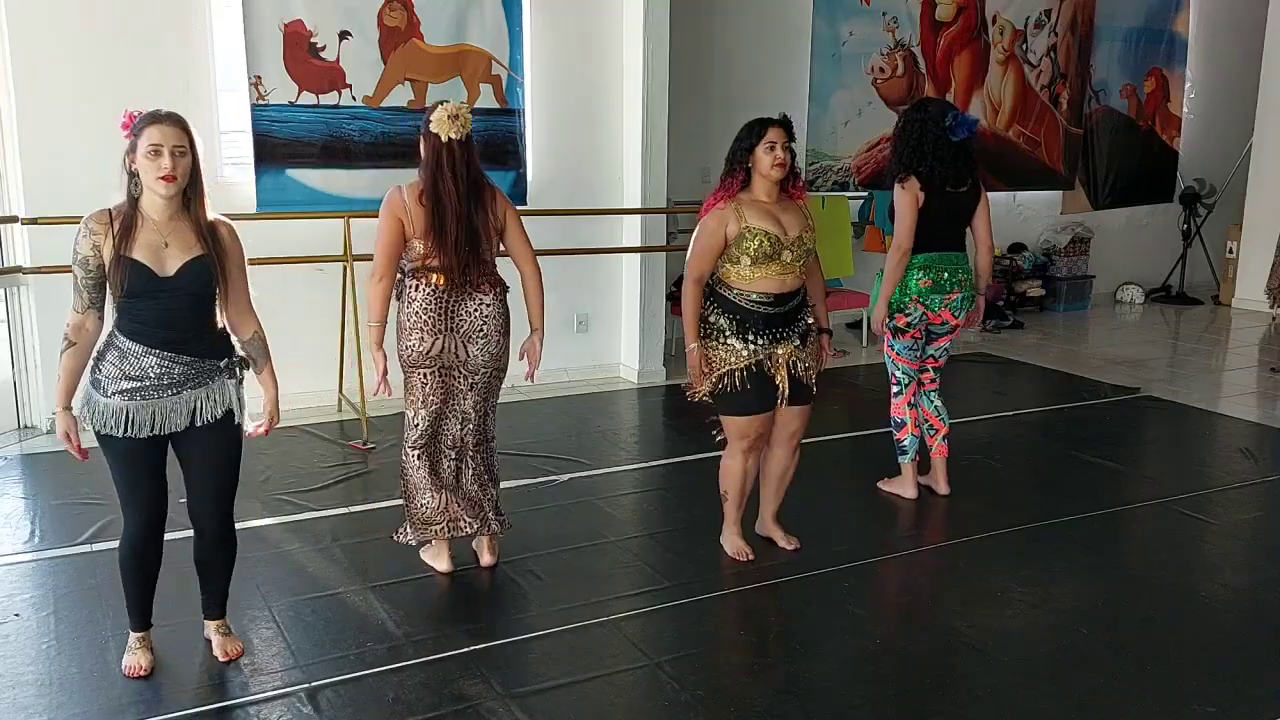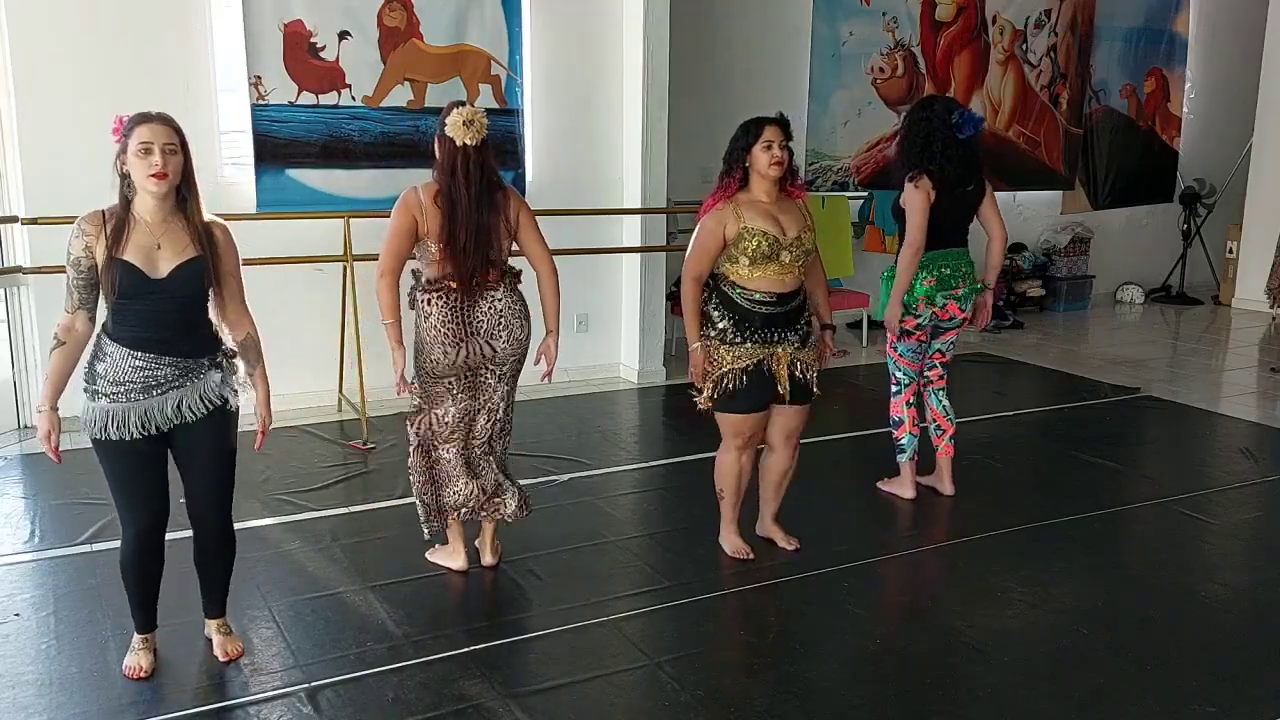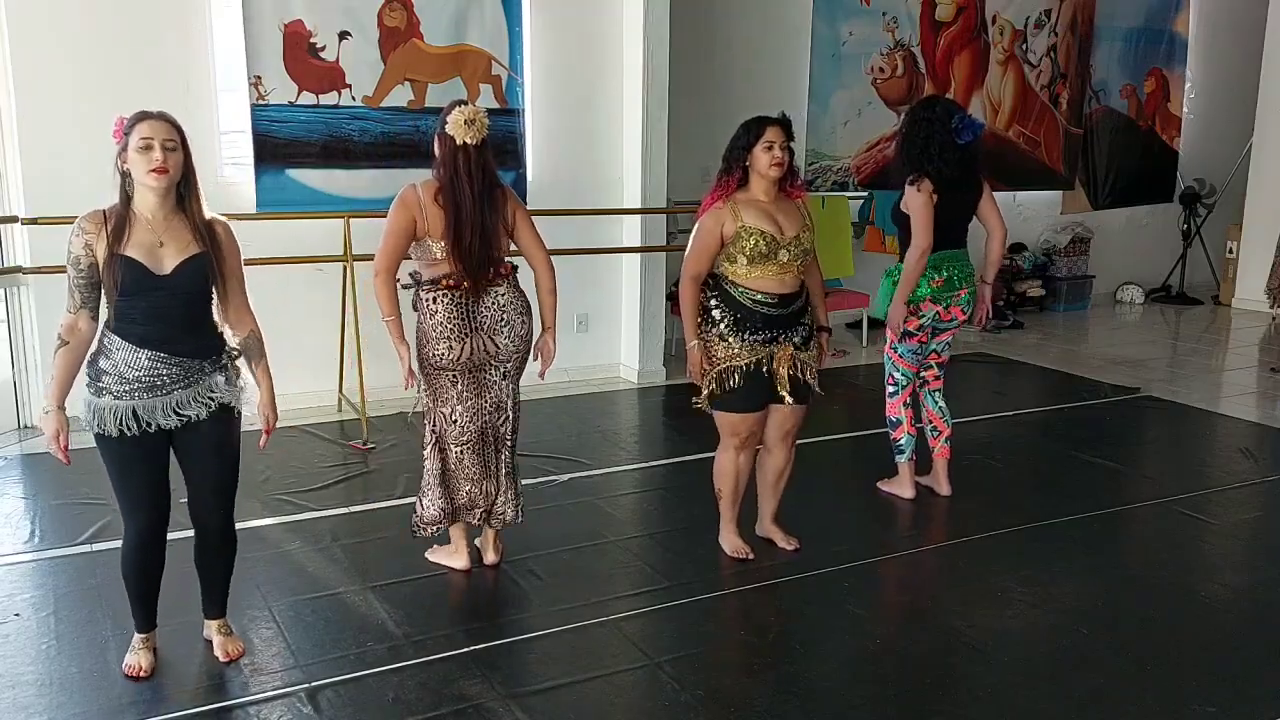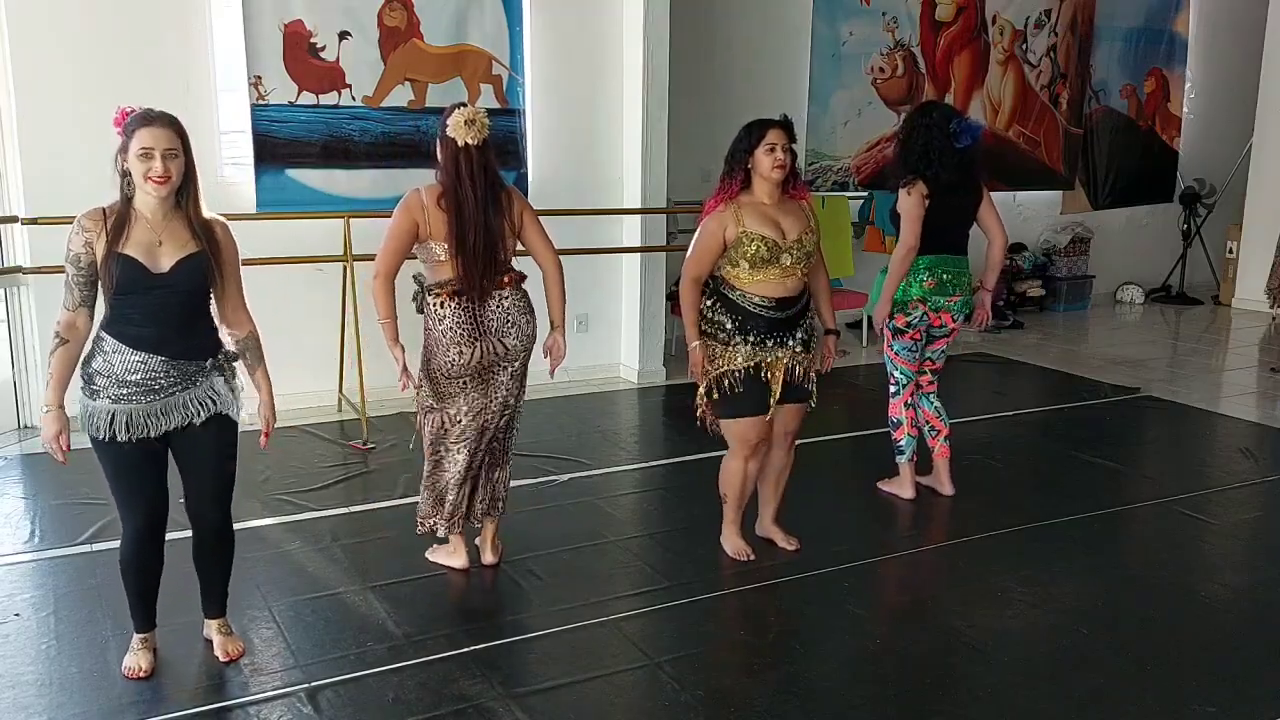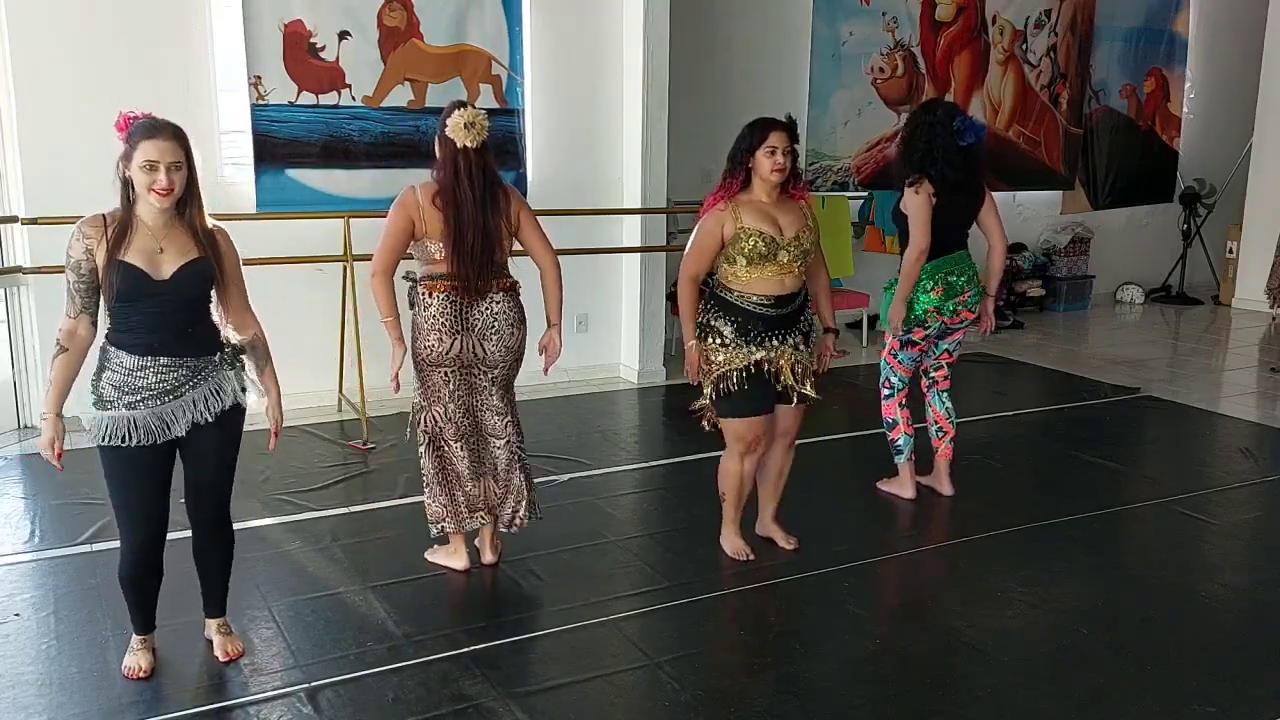
dt=1s
person 1, frame 1
left shoulder: (216, 233)
right shoulder: (102, 229)
left elbow: (241, 316)
right elbow: (84, 321)
left wrist: (270, 386)
right wrist: (62, 404)
left hip: (208, 391)
right hip: (130, 392)
left knee: (213, 516)
right knee: (143, 520)
left ankle: (216, 621)
right ankle: (139, 633)
person 1, frame 2
left shoulder: (212, 235)
right shoulder: (96, 231)
left elbow: (237, 317)
right elbow: (76, 323)
left wrist: (262, 389)
right wrist: (48, 405)
left hip: (201, 391)
right hip: (121, 396)
left knee: (212, 515)
right knee: (142, 524)
left ankle: (216, 621)
right ankle: (143, 635)
person 1, frame 3
left shoulder: (213, 232)
right shoulder: (96, 229)
left elbow: (239, 315)
right elbow: (79, 322)
left wrist: (266, 388)
right wrist: (54, 405)
left hip: (206, 391)
right hip: (124, 397)
left knee: (214, 514)
right knee: (144, 523)
left ankle: (216, 620)
right ankle: (143, 634)
person 1, frame 4
left shoulder: (211, 232)
right shoulder: (96, 228)
left elbow: (235, 315)
right elbow: (74, 320)
left wrist: (263, 389)
right wrist: (53, 404)
left hip: (201, 393)
right hip: (121, 398)
left knee: (212, 514)
right knee: (142, 522)
left ankle: (216, 620)
right ankle: (143, 634)
person 1, frame 5
left shoulder: (210, 238)
right shoulder: (95, 234)
left elbow: (242, 318)
right elbow: (76, 327)
left wrist: (271, 388)
right wrist: (51, 412)
left hip: (210, 393)
right hip: (129, 404)
left knee: (211, 515)
right knee: (141, 531)
left ankle: (216, 620)
right ankle: (142, 636)
person 2, frame 1
left shoulder: (403, 199)
right shoulder: (493, 198)
left elbow: (382, 276)
right elbow: (529, 267)
left wrist: (376, 346)
right wrist: (536, 333)
left hip: (426, 320)
right hip: (485, 321)
left knee: (427, 432)
right knee: (475, 429)
left ankle: (439, 547)
right ankle: (486, 541)
person 2, frame 2
left shoulder: (417, 200)
right shoulder: (507, 199)
left elbow: (387, 274)
right elbow: (545, 266)
left wrist: (396, 344)
right wrist: (551, 333)
left hip: (444, 325)
right hip: (502, 318)
left knee: (444, 430)
right knee: (490, 427)
left ankle: (455, 547)
right ankle: (488, 542)
person 2, frame 3
left shoulder: (415, 198)
right shoulder: (503, 197)
left elbow: (383, 272)
right elbow: (542, 263)
left wrist: (399, 342)
right wrist: (548, 330)
left hip: (446, 325)
right hip: (506, 317)
left knee: (453, 429)
right knee: (496, 425)
left ankle: (458, 546)
right ankle: (491, 540)
person 2, frame 4
left shoulder: (420, 202)
right shoulder: (510, 199)
left elbow: (382, 275)
right elbow: (550, 263)
left wrist: (393, 343)
right wrist: (558, 328)
left hip: (452, 329)
right hip: (510, 322)
left knee: (444, 432)
right knee: (494, 428)
left ankle: (455, 546)
right ankle: (489, 540)
person 2, frame 5
left shoulder: (416, 200)
right shoulder: (507, 198)
left elbow: (380, 272)
right elbow: (548, 261)
left wrist: (397, 340)
right wrist: (553, 326)
left hip: (440, 325)
right hip: (500, 323)
left knee: (442, 432)
right knee: (494, 430)
left ankle: (456, 547)
right ankle: (489, 540)
person 3, frame 1
left shoulder: (798, 208)
right shoulder: (726, 212)
left elbow: (812, 270)
right elbow: (694, 279)
left wrist: (822, 328)
right wrist: (693, 343)
left hip: (791, 337)
right hip: (738, 339)
left knee: (788, 436)
right knee: (746, 441)
left ankle: (768, 520)
right ankle: (730, 528)
person 3, frame 2
left shoulder: (798, 206)
right shoulder: (725, 212)
left elbow: (813, 268)
right elbow: (692, 279)
left wrist: (825, 325)
right wrist: (696, 343)
left hip: (792, 337)
right hip: (737, 338)
left knee: (786, 437)
right knee: (741, 439)
left ankle: (768, 520)
right ankle: (728, 527)
person 3, frame 3
left shoulder: (797, 206)
right shoulder: (724, 211)
left elbow: (810, 269)
right elbow: (691, 278)
left wrist: (821, 326)
right wrist: (694, 341)
left hip: (791, 336)
right hip: (738, 336)
left knee: (782, 436)
right knee: (739, 438)
left ankle: (768, 520)
right ankle: (728, 528)
person 3, frame 4
left shoulder: (801, 207)
right shoulder: (726, 214)
left elbow: (816, 271)
right elbow: (691, 280)
left wrist: (829, 329)
right wrist: (695, 342)
left hip: (791, 341)
right hip: (736, 341)
left knee: (783, 436)
right knee: (747, 444)
left ankle: (768, 520)
right ankle: (730, 528)
person 3, frame 5
left shoulder: (800, 207)
right shoulder: (725, 212)
left elbow: (816, 270)
right elbow: (689, 278)
left wrist: (828, 328)
right wrist: (692, 341)
left hip: (790, 339)
right hip: (736, 340)
left knee: (783, 437)
right knee: (745, 442)
left ankle: (768, 519)
right ankle: (729, 528)
person 4, frame 1
left shoulder: (911, 183)
right shoulder: (971, 184)
left elbow: (901, 248)
right elbow: (985, 246)
left wrist: (883, 301)
right wrist: (978, 293)
left hip: (915, 290)
right hip: (955, 289)
left knee: (902, 385)
right knee: (929, 384)
left ankle: (907, 479)
right ankle: (939, 475)
person 4, frame 2
left shoulder: (920, 181)
right shoulder: (975, 180)
left elbow: (914, 245)
right elbow: (998, 237)
left wrist: (895, 300)
right wrist: (986, 288)
left hip: (922, 289)
right hip: (957, 288)
left knee: (902, 384)
right knee: (935, 382)
left ankle: (906, 479)
right ankle: (944, 475)
person 4, frame 3
left shoulder: (921, 183)
right shoulder: (972, 179)
left elbow: (921, 246)
right elbow: (998, 232)
left wrist: (898, 300)
right wrist: (984, 284)
left hip: (923, 291)
right hip: (958, 287)
left knee: (899, 384)
right knee: (932, 381)
left ankle: (905, 478)
right ankle: (941, 475)
person 4, frame 4
left shoulder: (916, 186)
right shoulder: (972, 185)
left elbow: (908, 247)
right elbow: (998, 240)
left wrist: (884, 298)
right wrist: (984, 291)
left hip: (915, 293)
right hip: (955, 294)
left knee: (901, 385)
right knee: (926, 383)
left ankle: (905, 479)
right ankle: (942, 475)
person 4, frame 5
left shoulder: (921, 185)
right shoulder: (974, 184)
left elbow: (919, 248)
right elbow: (998, 244)
left wrist: (898, 300)
right wrist: (988, 296)
left hip: (926, 295)
right hip: (963, 292)
left knee: (893, 386)
right knee: (937, 383)
left ankle: (905, 479)
right ankle: (941, 475)
